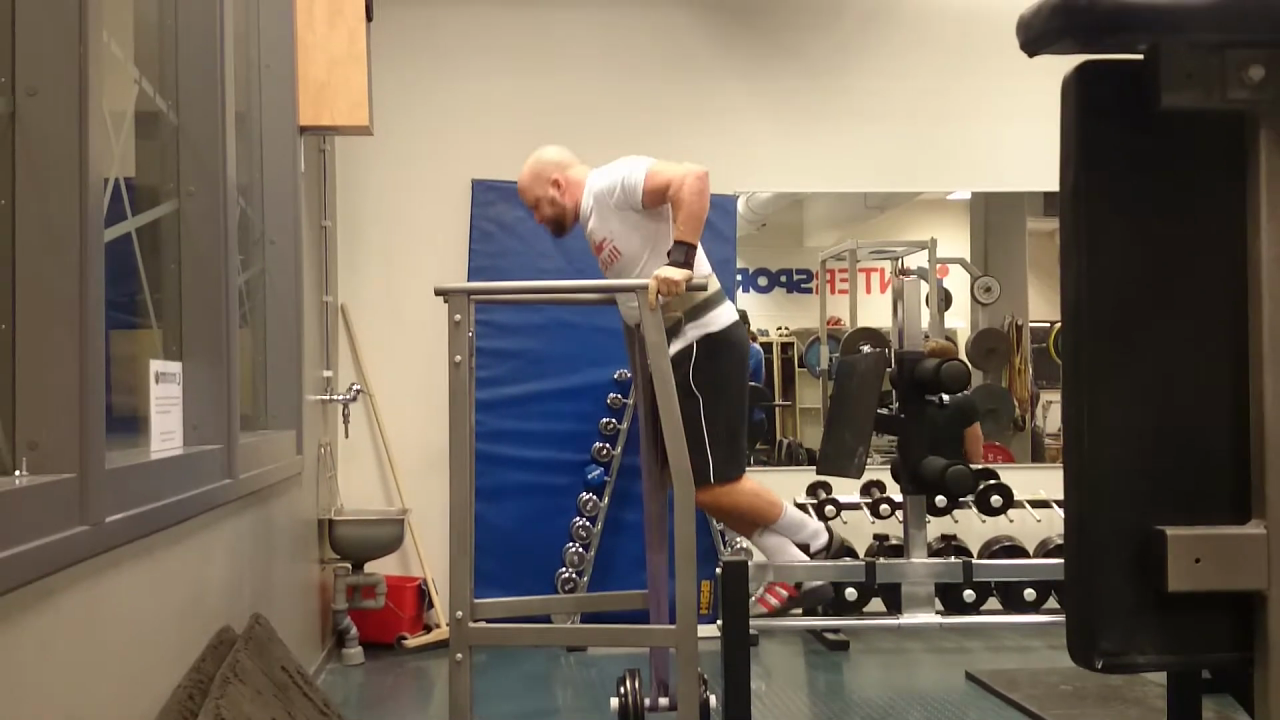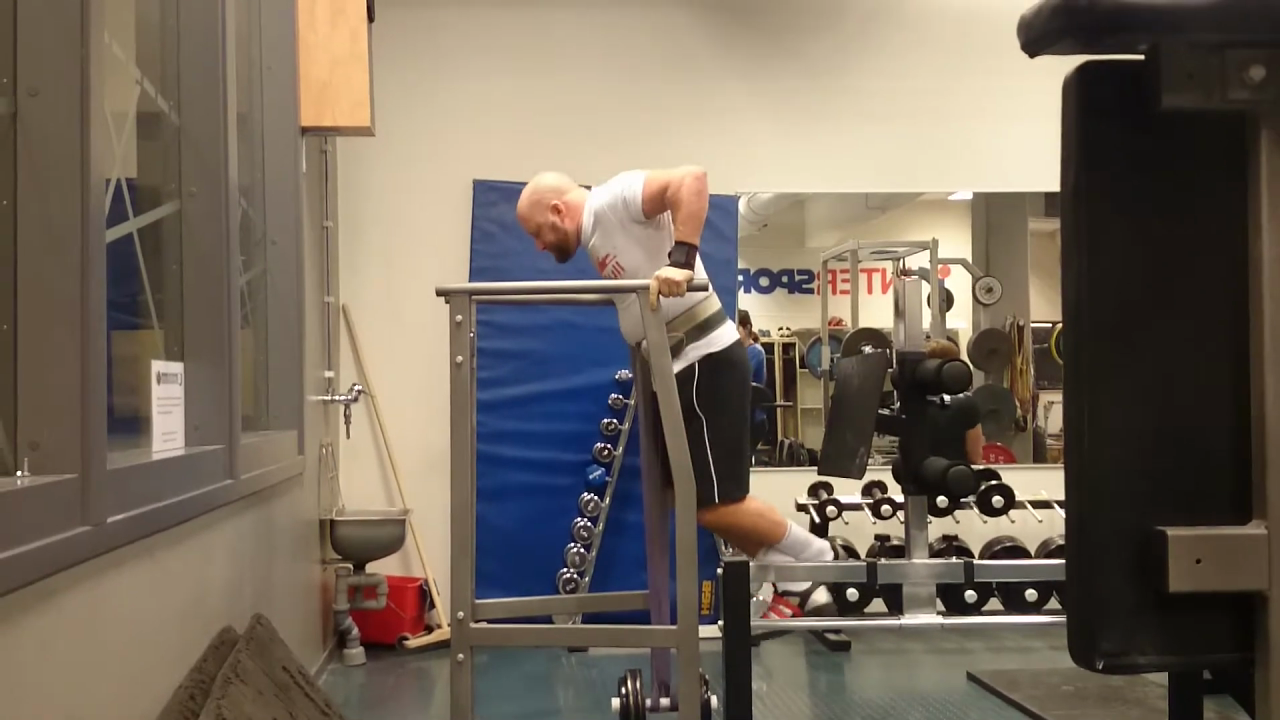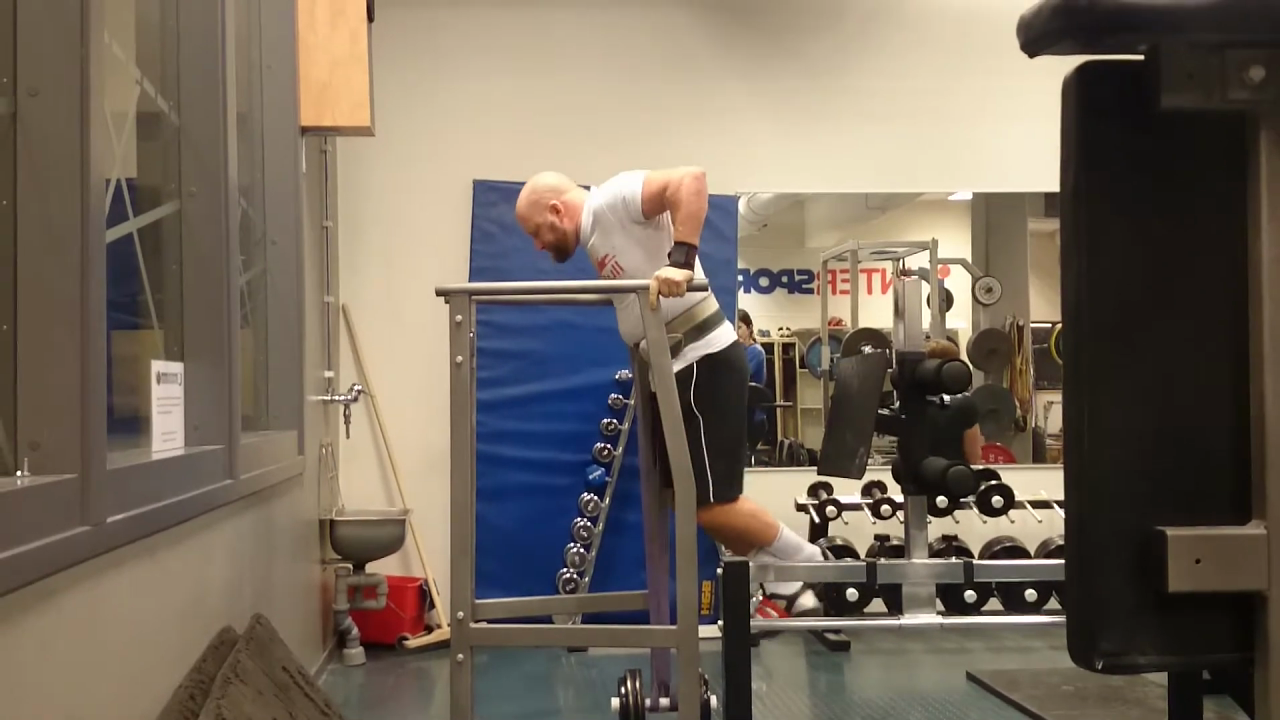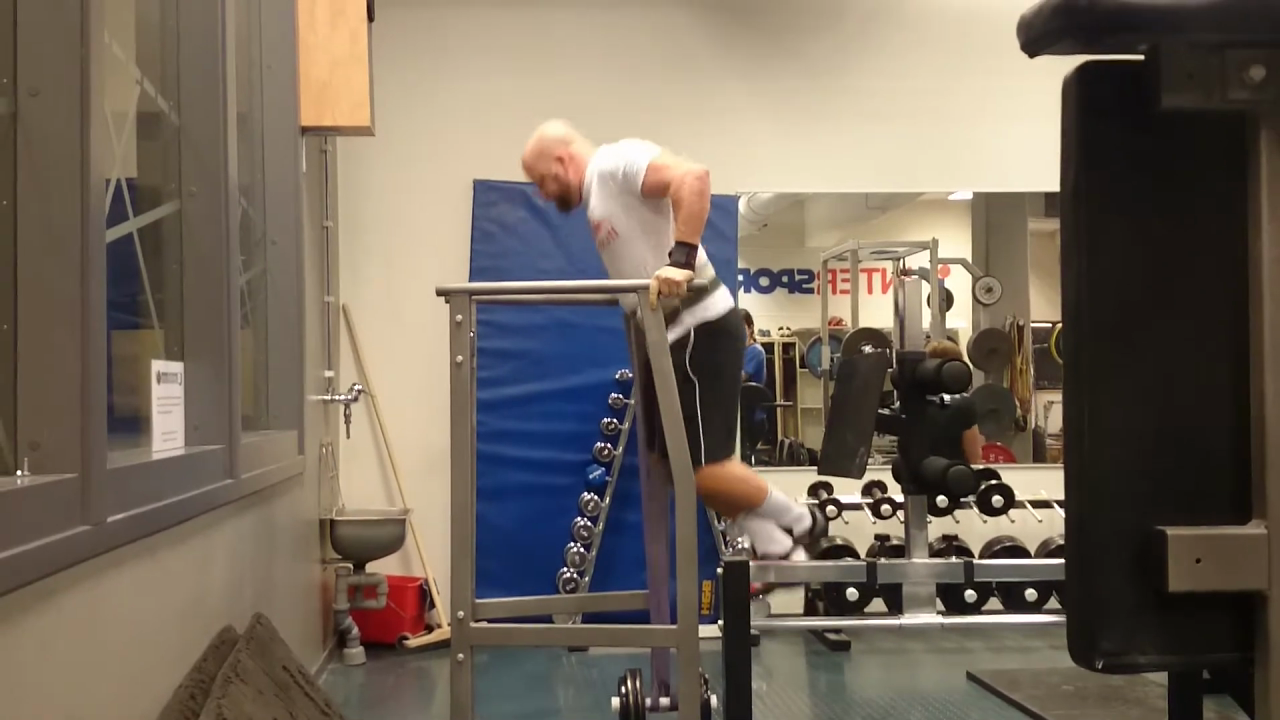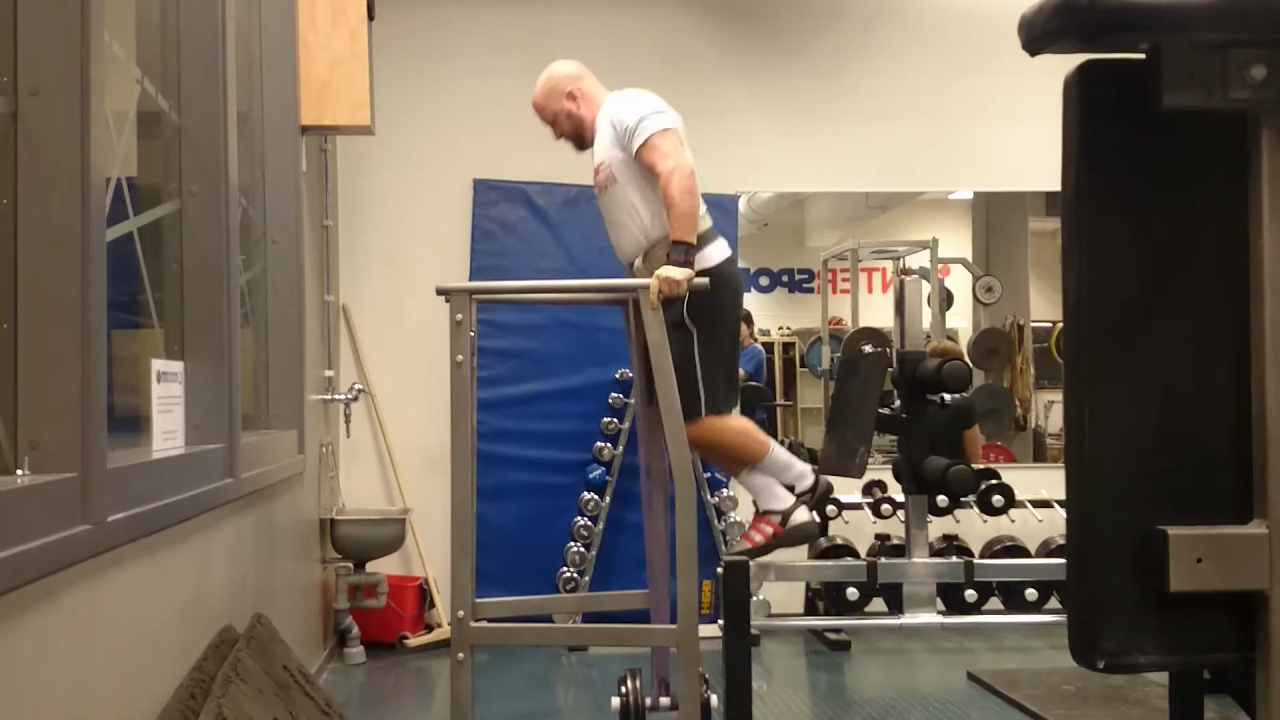
dt=0.2s
person 1, frame 1
left shoulder: (613, 183)
right shoulder: (596, 212)
left elbow: (692, 178)
left wrist: (680, 260)
left hip: (702, 342)
right hip: (680, 348)
left knee: (711, 485)
right knee: (691, 481)
left ankle: (815, 541)
right ankle: (794, 569)
person 1, frame 2
left shoulder: (615, 199)
right shoulder: (599, 231)
left elbow: (691, 179)
left wrist: (681, 261)
left hip: (704, 362)
right hip: (680, 366)
left knee: (715, 504)
right knee: (691, 499)
left ankle: (819, 559)
right ankle: (797, 587)
person 1, frame 3
left shoulder: (614, 198)
right shoulder: (597, 230)
left elbow: (691, 178)
left wrist: (681, 259)
left hip: (701, 361)
right hip: (677, 366)
left knee: (711, 503)
left ankle: (808, 564)
right ankle: (788, 587)
person 1, frame 4
left shoulder: (618, 161)
right shoulder: (599, 190)
left elbow: (693, 177)
left wrist: (682, 258)
left hip: (697, 327)
right hip: (669, 331)
left knee: (701, 466)
left ankle: (796, 524)
right ankle: (776, 546)
person 1, frame 5
left shoulder: (629, 109)
right shoulder: (608, 134)
left elbow: (677, 175)
left wrist: (680, 257)
left hip: (696, 280)
right hip: (673, 287)
left knee: (700, 419)
right knee: (682, 418)
left ankle: (801, 482)
right ankle: (780, 506)
